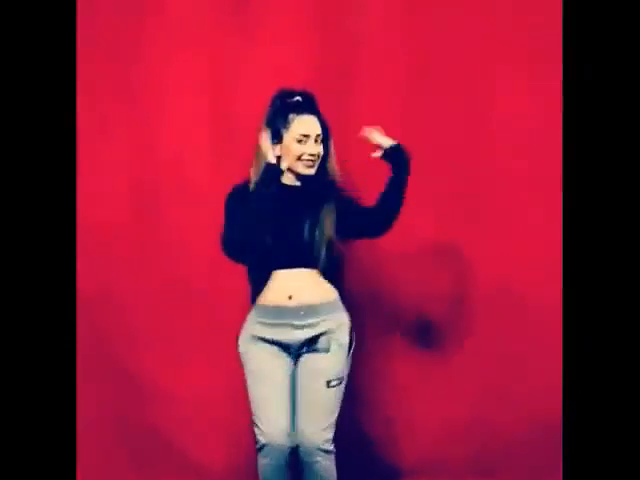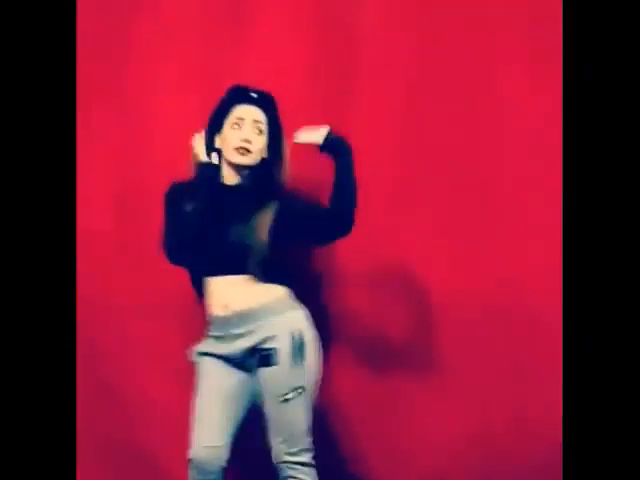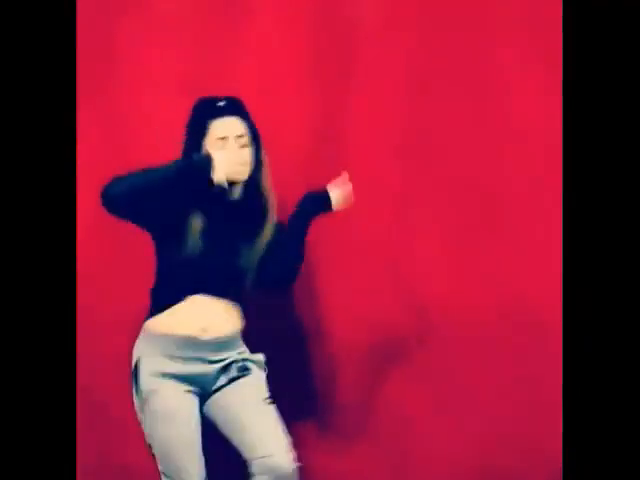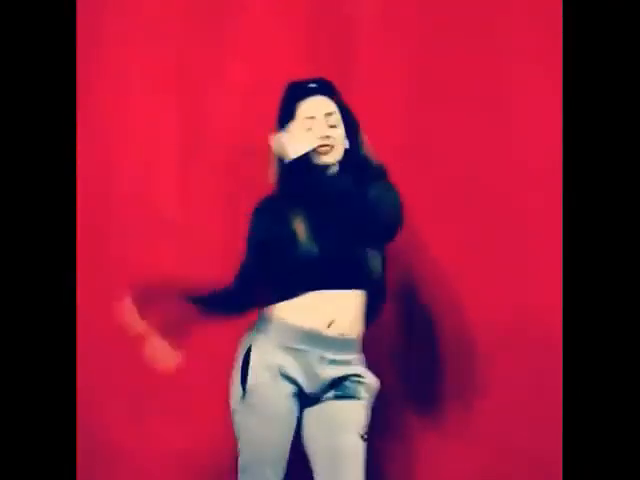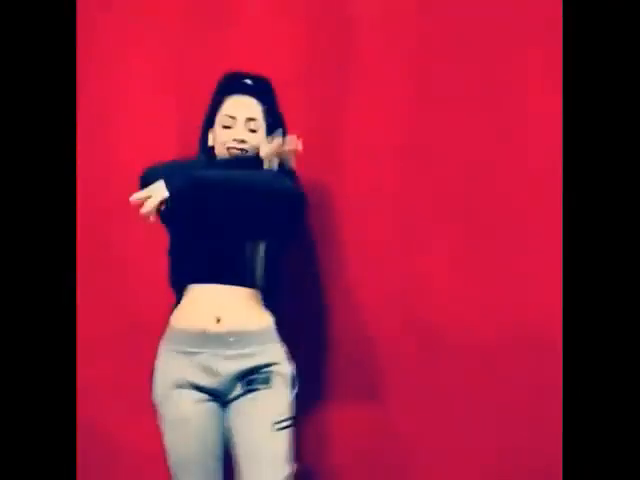
dt=1s
person 1, frame 1
left shoulder: (329, 198)
right shoulder: (247, 197)
left elbow: (377, 221)
right elbow: (236, 248)
left wrist: (398, 160)
right wrist: (268, 178)
left hip: (324, 326)
right hip: (266, 330)
left knee: (314, 440)
right knee: (273, 439)
person 1, frame 2
left shoulder: (275, 203)
right shoulder: (189, 196)
left elbow: (338, 223)
right elbow: (177, 250)
left wrist: (338, 151)
right wrist: (202, 174)
left hip: (277, 330)
right hip: (220, 340)
person 1, frame 3
left shoulder: (258, 217)
right shoulder: (176, 206)
left elbow: (278, 275)
right elbow: (115, 194)
left wrist: (308, 210)
right wrist: (197, 171)
left hip: (229, 359)
right hip: (164, 360)
person 1, frame 4
left shoulder: (371, 190)
right shoulder: (276, 209)
left elbow: (383, 224)
right elbow: (248, 292)
left wrist: (309, 167)
left hip: (342, 363)
right hip: (276, 352)
person 1, frame 5
left shoulder: (280, 195)
right shoulder: (184, 187)
left elbow: (272, 189)
right elbow: (154, 178)
left wrist: (180, 186)
right wrist: (246, 162)
left hip: (258, 358)
right hip: (185, 358)
